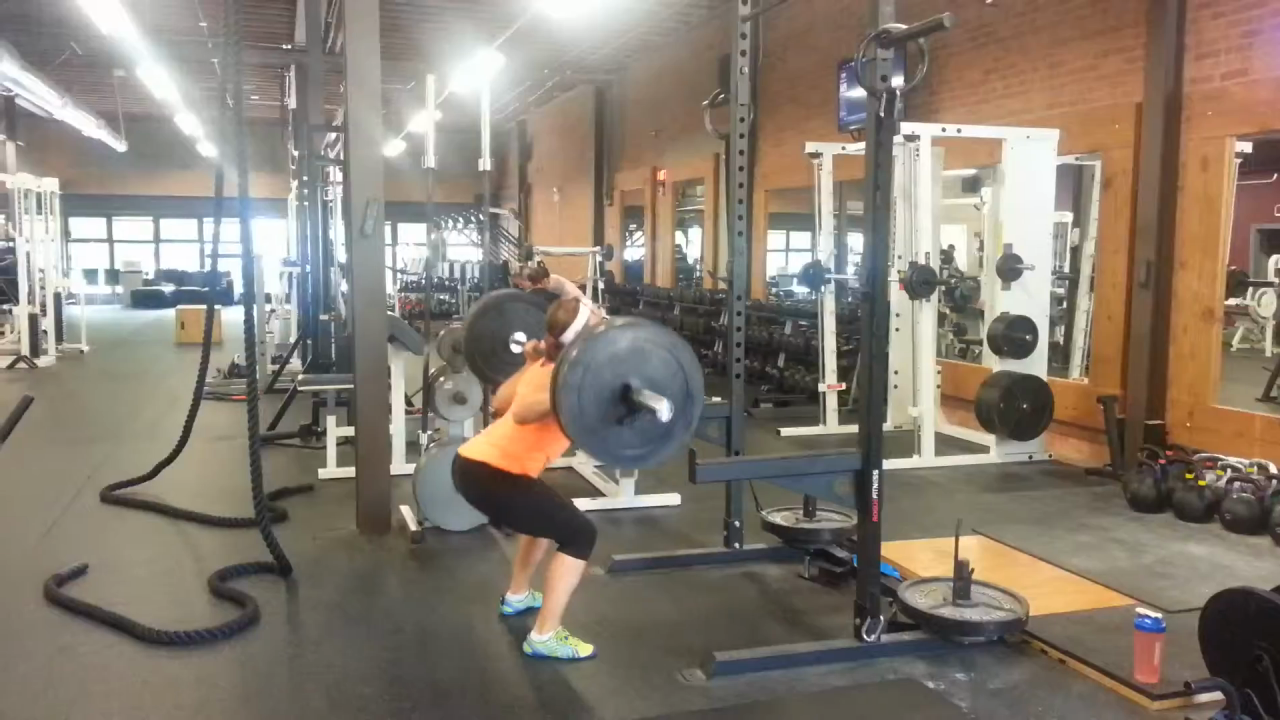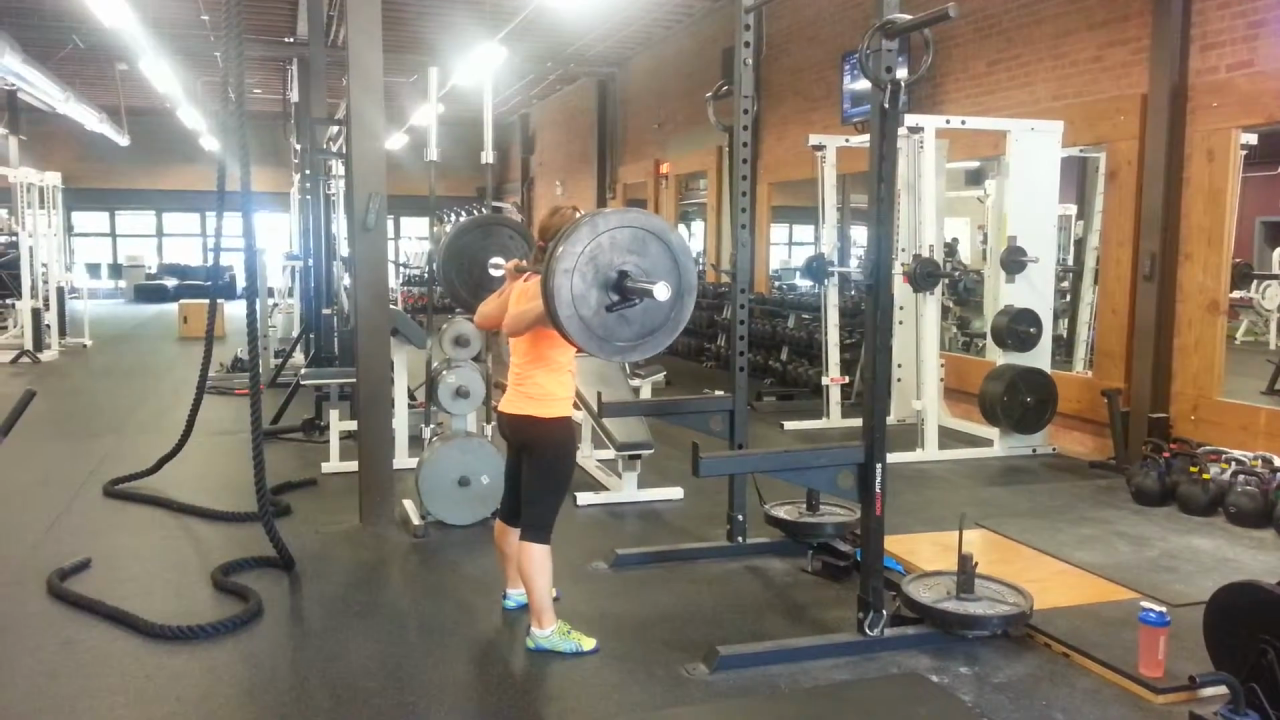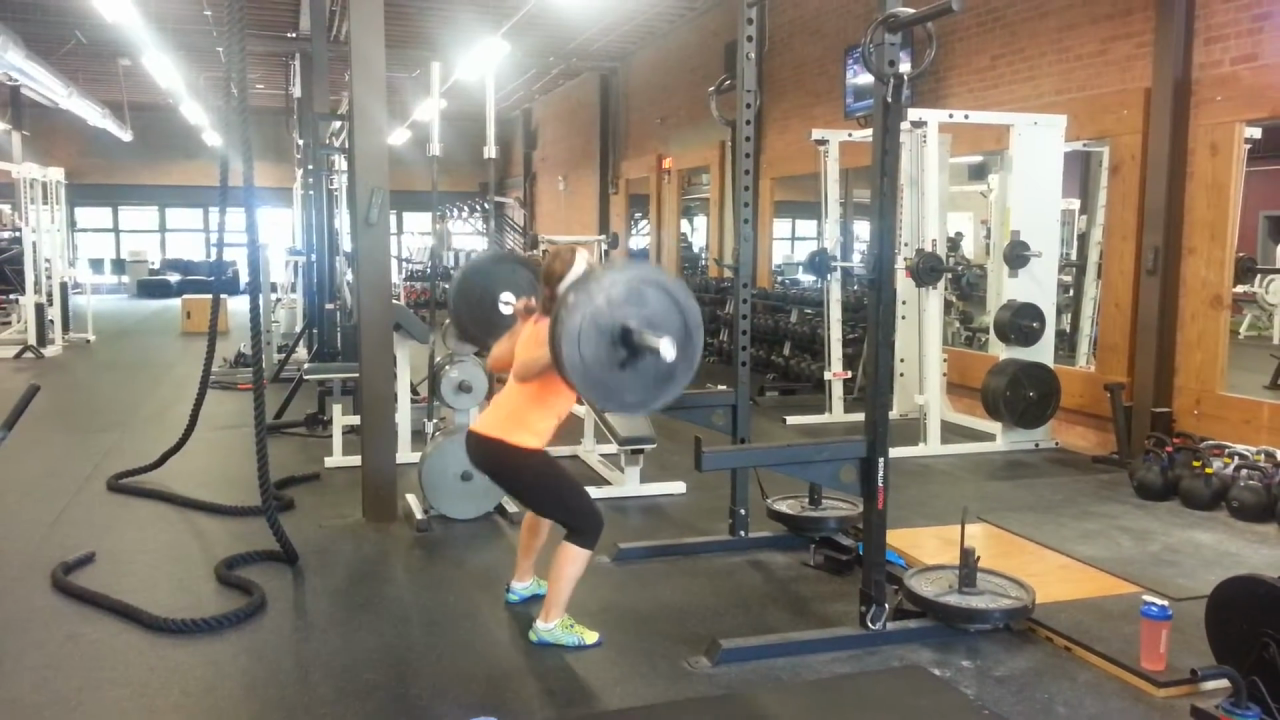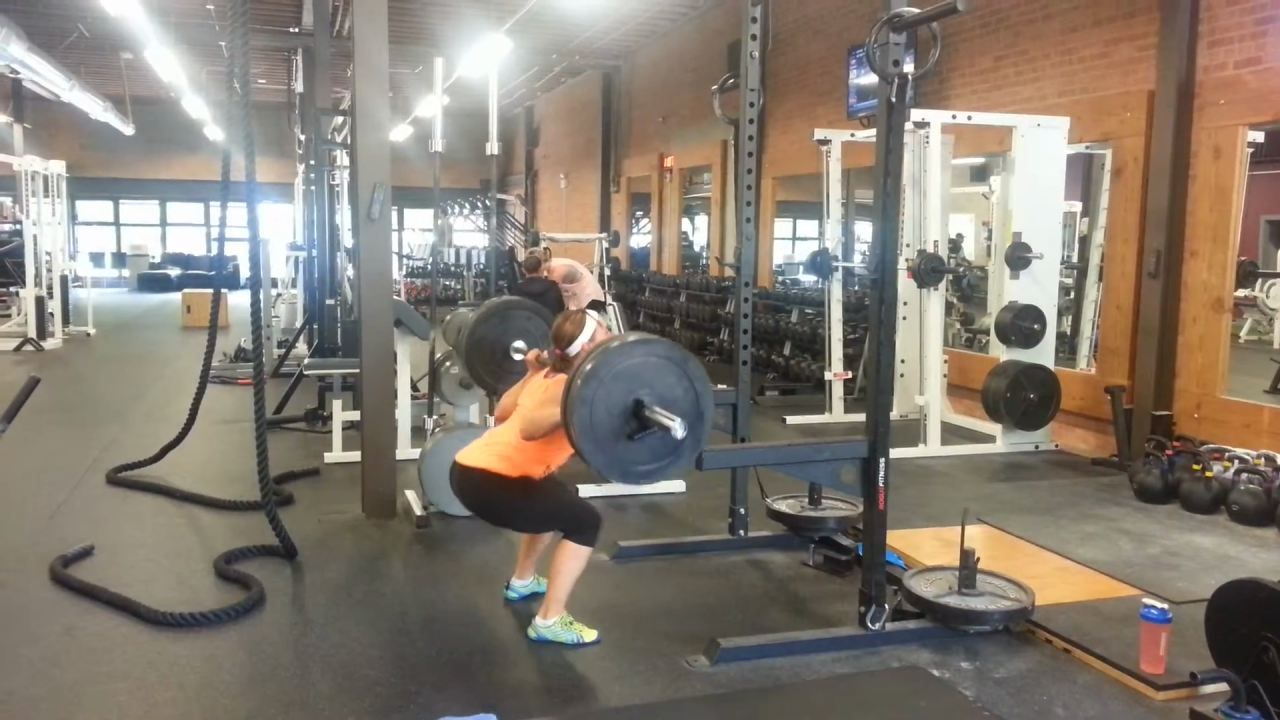
dt=1s
person 1, frame 1
left shoulder: (543, 367)
left elbow: (500, 403)
right elbow: (522, 414)
left hip: (474, 463)
right hip: (488, 476)
left knee: (549, 512)
right knee: (579, 535)
left ankle: (517, 595)
right ankle: (545, 636)
person 1, frame 2
left shoulder: (527, 283)
left elbow: (482, 319)
right elbow: (514, 326)
left wrist: (509, 281)
left hip: (516, 413)
right hip: (545, 420)
left knee: (514, 509)
right knee: (537, 524)
left ankle: (516, 589)
right ankle: (545, 629)
person 1, frame 3
left shoulder: (538, 321)
left elbow: (496, 361)
right elbow: (524, 371)
left wrist: (521, 321)
left hip: (487, 436)
right hip: (509, 446)
left knee: (552, 499)
right knee: (586, 522)
left ankle: (522, 583)
right ankle: (550, 624)
person 1, frame 4
left shoulder: (549, 375)
right elbow: (529, 429)
left hip: (471, 469)
right hip: (485, 481)
left knee: (558, 499)
right knee: (584, 521)
left ankle: (522, 581)
right ankle: (549, 622)
